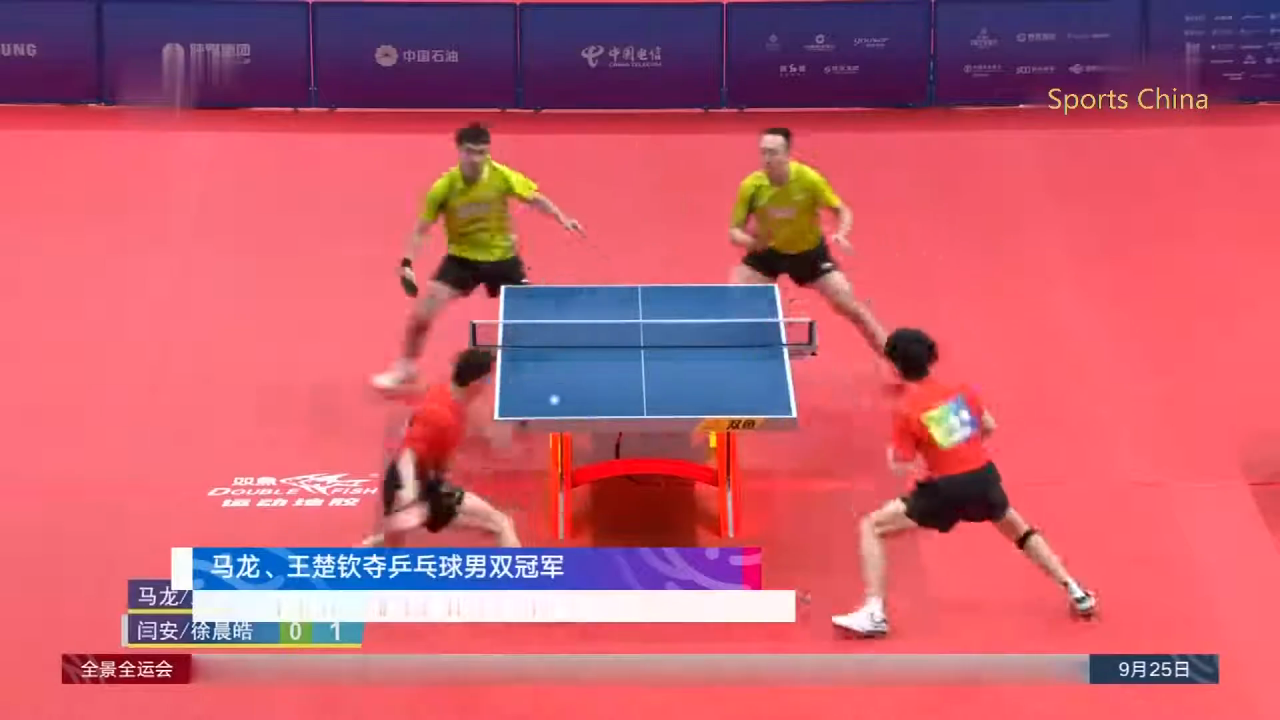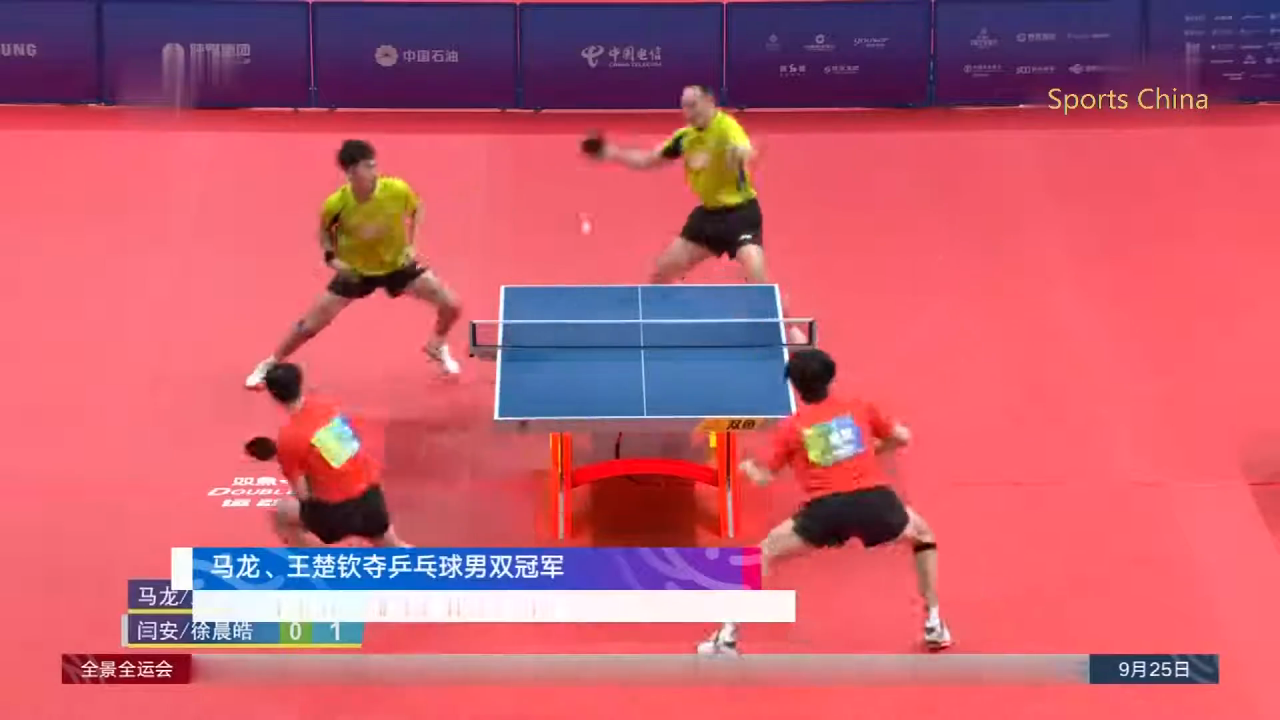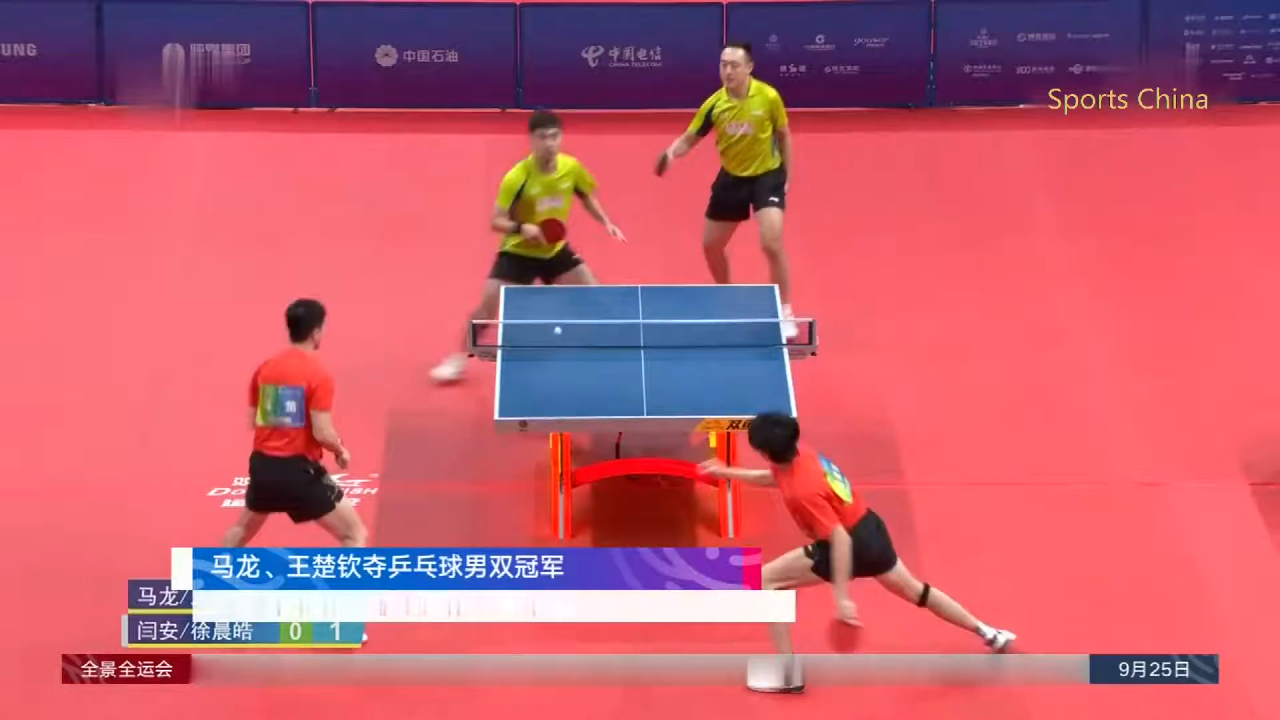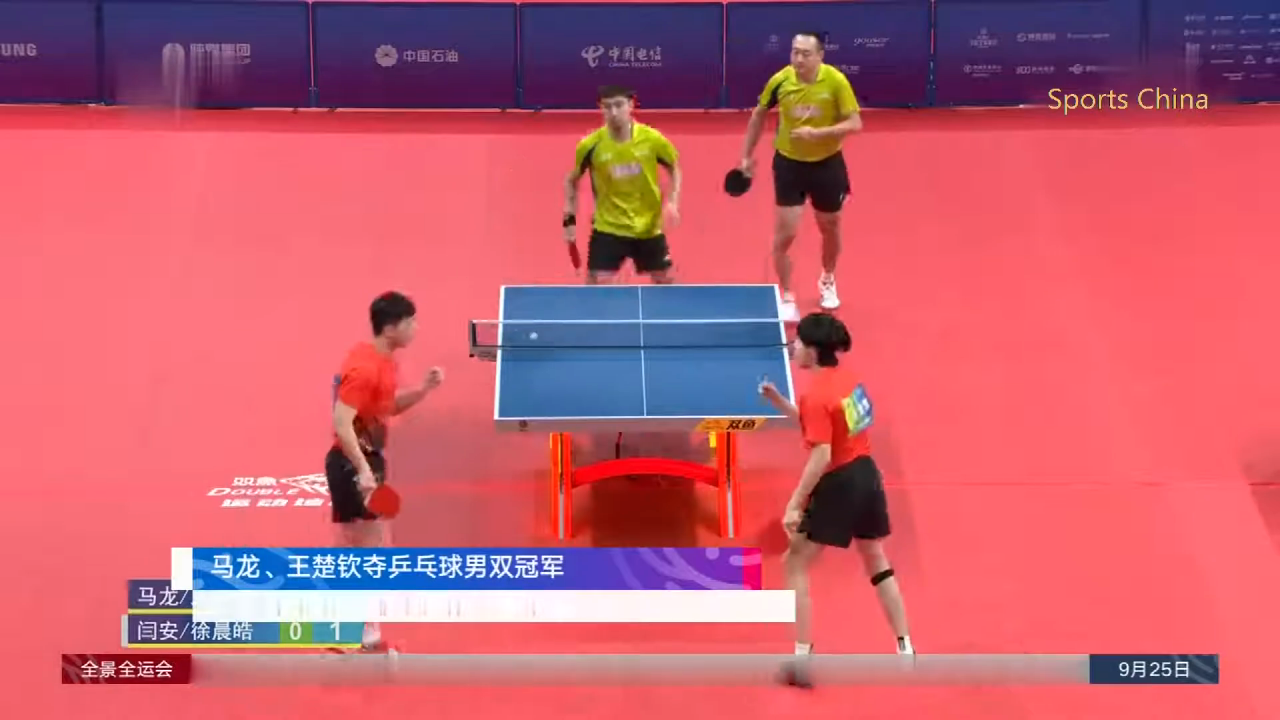
dt=0.5s
person 1, frame 1
left shoulder: (902, 410)
right shoulder: (959, 390)
left elbow: (908, 469)
right elbow: (989, 428)
left wrist: (894, 456)
left hip: (942, 489)
right hip: (983, 480)
left knee: (871, 528)
right knee: (1022, 531)
left ankle: (873, 612)
right ankle: (1076, 592)
person 1, frame 2
left shoulder: (791, 427)
right shoulder: (859, 407)
left elbow: (762, 478)
right elbow: (902, 437)
left wrist: (746, 467)
right wrist: (880, 446)
left hip: (826, 508)
right hip: (873, 503)
left knee: (764, 556)
right knee: (923, 535)
left ankle: (727, 636)
right ankle: (933, 625)
person 1, frame 3
left shoulder: (800, 493)
right shoulder: (800, 456)
left elbow: (840, 539)
right elbow: (773, 477)
left wrist: (842, 596)
right wrist: (727, 472)
left hip: (853, 541)
right hip: (871, 529)
left knee: (767, 578)
right knee: (912, 589)
left ankle: (788, 672)
right ankle: (989, 633)
person 1, frame 4
left shoulder: (816, 394)
right shoulder: (846, 375)
left elbow: (820, 456)
left wrist: (794, 506)
right wrist: (780, 403)
left hip: (838, 485)
right hip: (867, 475)
left knee: (794, 566)
right knee: (876, 562)
left ankle: (802, 657)
right ankle: (905, 648)
person 2, frame 1
left shoulder: (810, 180)
right shoulder: (750, 187)
left elbow: (843, 212)
right elbow: (735, 230)
left wrist: (841, 235)
right wrist: (746, 240)
left hip: (810, 249)
right hip: (767, 251)
left knee: (848, 307)
person 2, frame 2
left shoulder: (725, 126)
right shoulder: (684, 137)
left elbow: (746, 151)
right elbow: (649, 161)
left wrist: (741, 153)
right wrist: (611, 152)
left hip: (739, 213)
right hip: (708, 213)
left knee: (757, 280)
right knee: (661, 270)
left ankle: (792, 331)
person 2, frame 3
left shoulder: (769, 98)
right shoulder: (713, 104)
left elbow: (784, 134)
right elbow: (687, 139)
left wrist: (786, 175)
right wrist: (670, 155)
left hip: (767, 176)
right hip: (730, 177)
left knee: (771, 244)
right knee: (711, 246)
left ankle: (785, 310)
person 2, frame 4
left shoulder: (836, 81)
right shoulder: (779, 81)
left elbow: (855, 124)
right elbow: (759, 115)
left wrist: (817, 133)
right wrist: (747, 155)
left hip: (827, 163)
right hip: (789, 163)
left knee: (830, 229)
right knee: (785, 236)
left ankle: (828, 281)
right ankle: (785, 296)
person 3, frame 1
left shoulder: (446, 392)
right shoulder: (440, 417)
right elbow: (406, 456)
right wrist: (409, 503)
left hip: (402, 481)
right hip: (420, 486)
left knee: (392, 535)
right knee: (502, 526)
person 3, frame 2
left shoulder: (289, 437)
right shoulder: (328, 406)
left elbow: (303, 495)
left hip: (341, 514)
right hip: (371, 503)
left knee: (280, 515)
right knee: (392, 547)
person 3, frame 3
left shoulder: (264, 368)
right shoulder: (318, 376)
right elbow: (324, 436)
right wrist: (341, 451)
left hip: (263, 470)
right hip: (300, 471)
left knee: (246, 527)
right knee: (356, 534)
person 3, frame 4
left shoulder: (382, 361)
right shoulder: (367, 368)
left elbow: (391, 405)
right elbow: (341, 420)
left wrist: (426, 387)
right wrist: (363, 470)
left hip: (366, 459)
right hip: (353, 465)
left knee: (352, 549)
right knee: (376, 551)
right ankle: (367, 630)
person 4, frame 1
left shoulder: (502, 176)
right shoulder: (444, 187)
left elbow: (536, 198)
right elbow: (420, 229)
left wrist: (564, 219)
right wrist: (407, 263)
left hip: (502, 257)
right hip: (461, 258)
right knee: (421, 317)
right ankle: (406, 368)
person 4, frame 2
left shoulder: (396, 190)
right shoulder: (336, 204)
left elbow: (416, 210)
right elbow: (324, 230)
left wrist: (411, 245)
right wrist: (331, 258)
left hip: (397, 264)
right hip: (355, 270)
left knee: (451, 305)
right knee: (313, 323)
left ankle: (436, 348)
right ankle: (271, 364)
person 4, frame 3
left shoulder: (573, 169)
right shoulder: (518, 176)
left elbow: (587, 196)
right elbow: (496, 222)
left wrist: (607, 223)
right wrist: (521, 228)
left hip: (556, 249)
right hip: (518, 250)
right knee: (488, 309)
right ankle: (459, 357)
person 4, frame 4
left shoulder: (652, 138)
right shoulder: (590, 145)
left elbow: (675, 169)
right elbow: (571, 181)
left wrist: (673, 201)
right wrist: (569, 221)
left hip: (648, 230)
right hip: (607, 231)
left knee: (666, 286)
